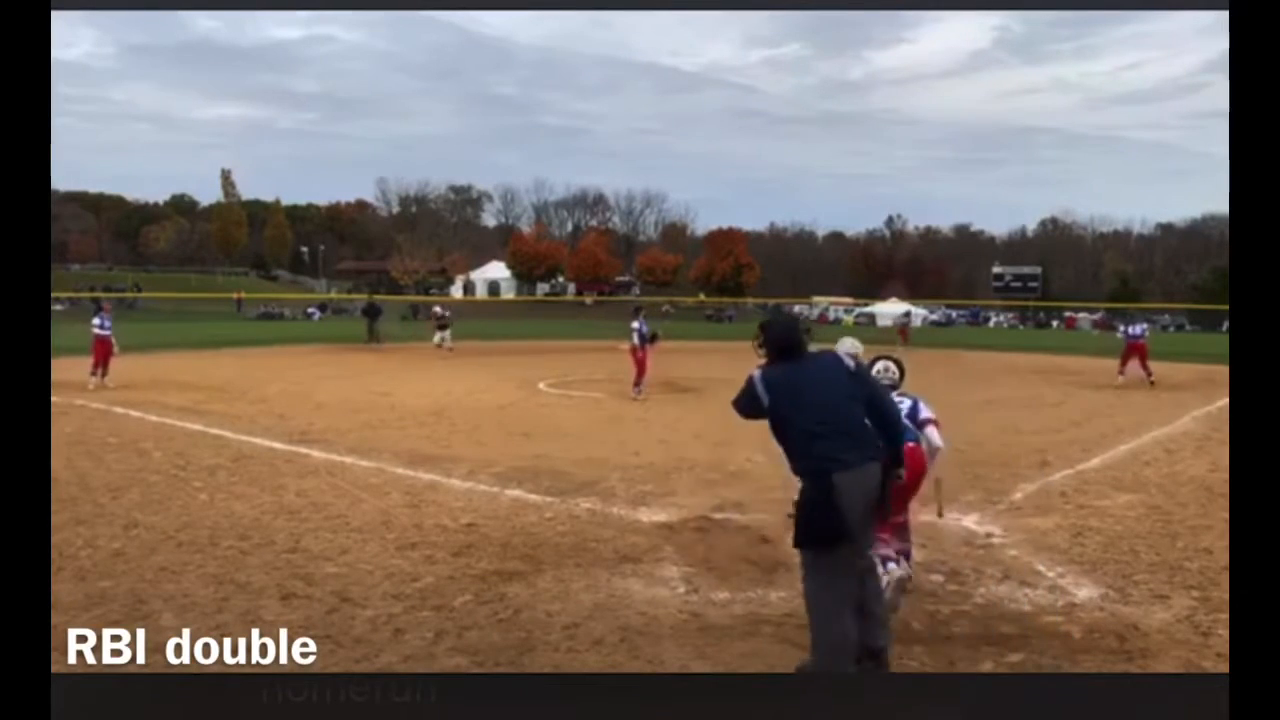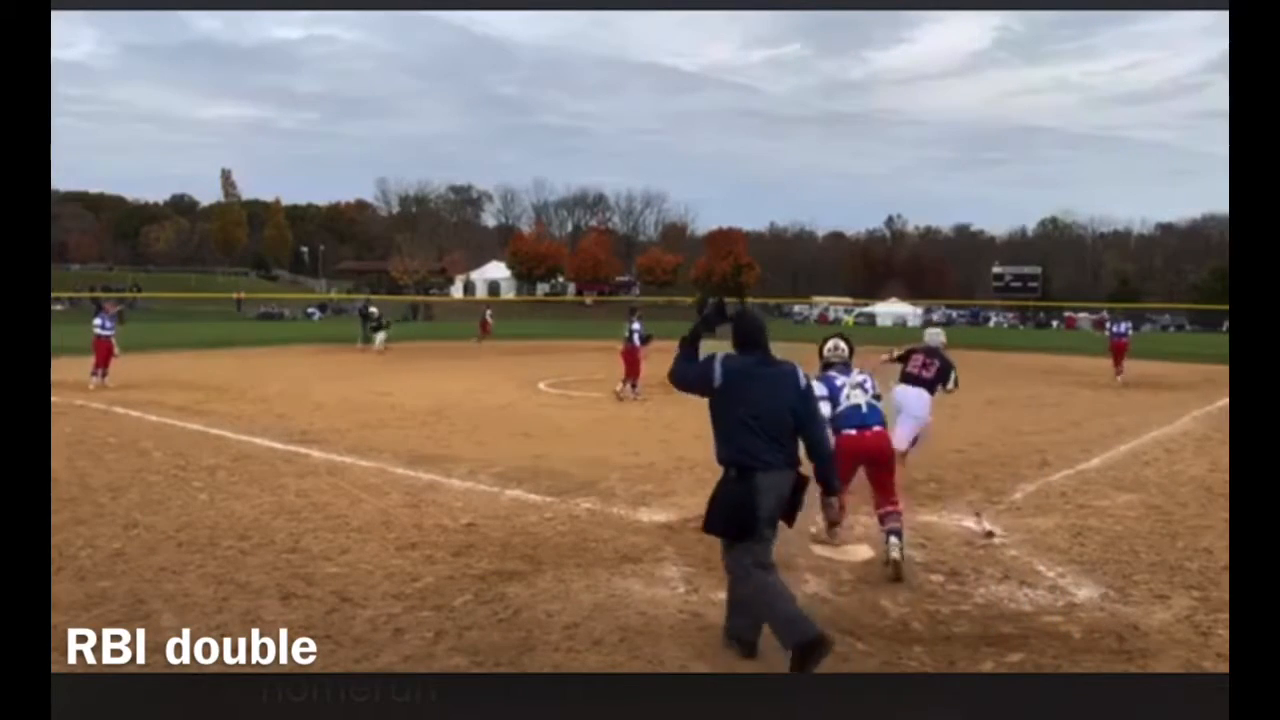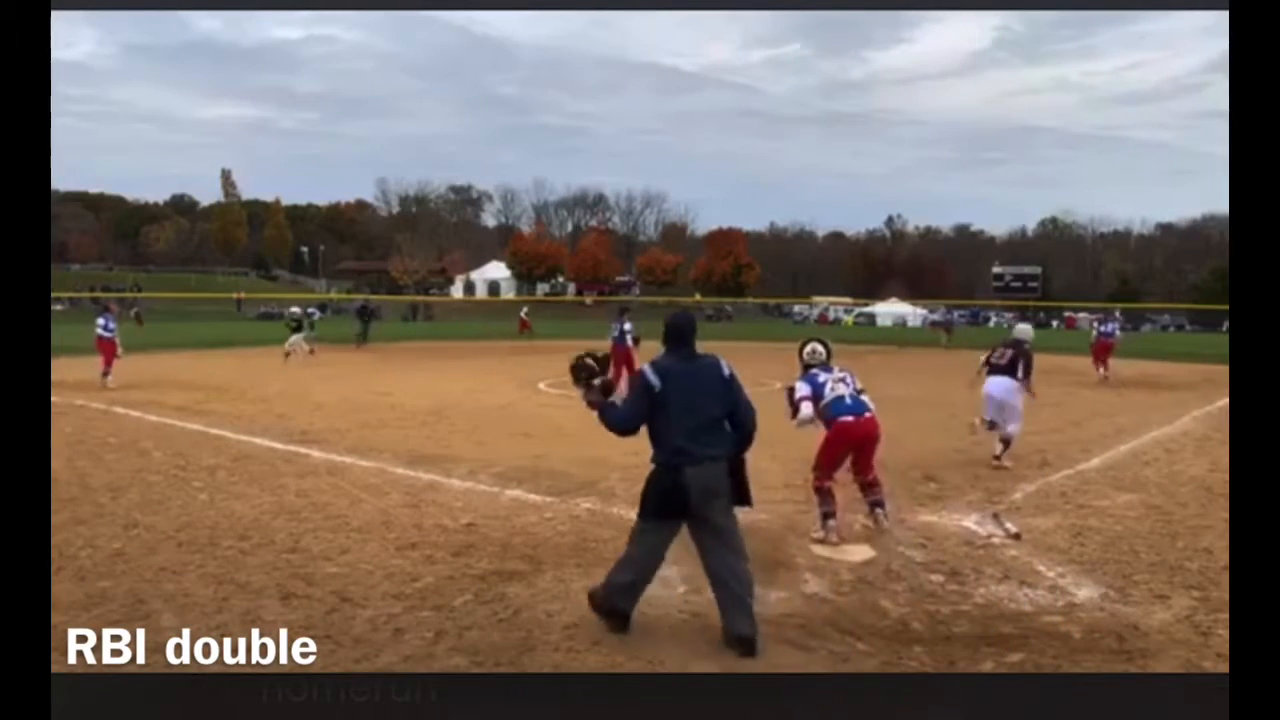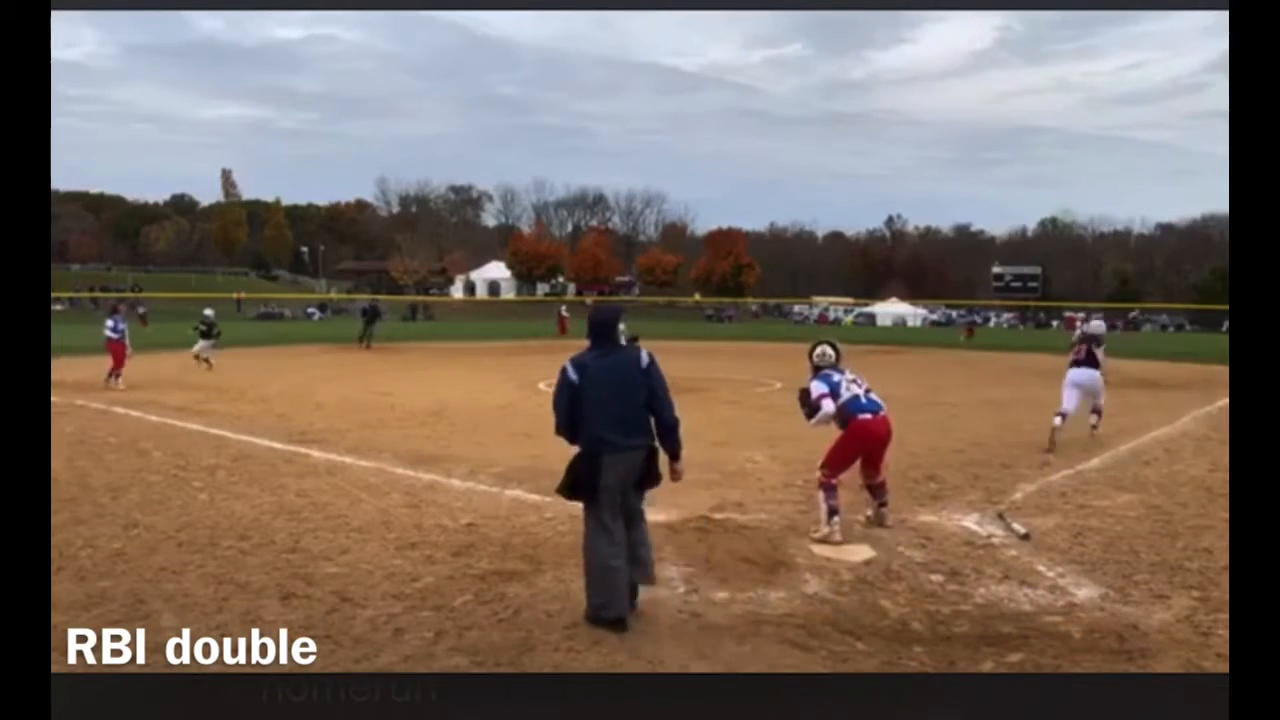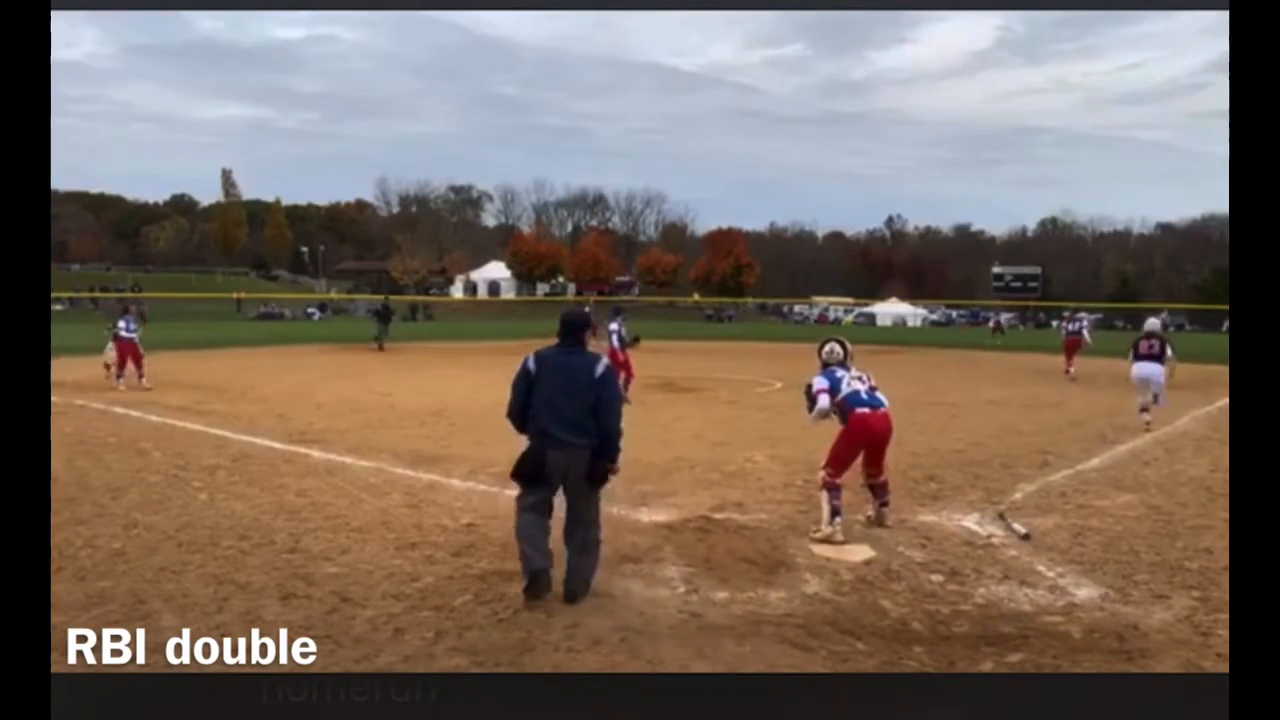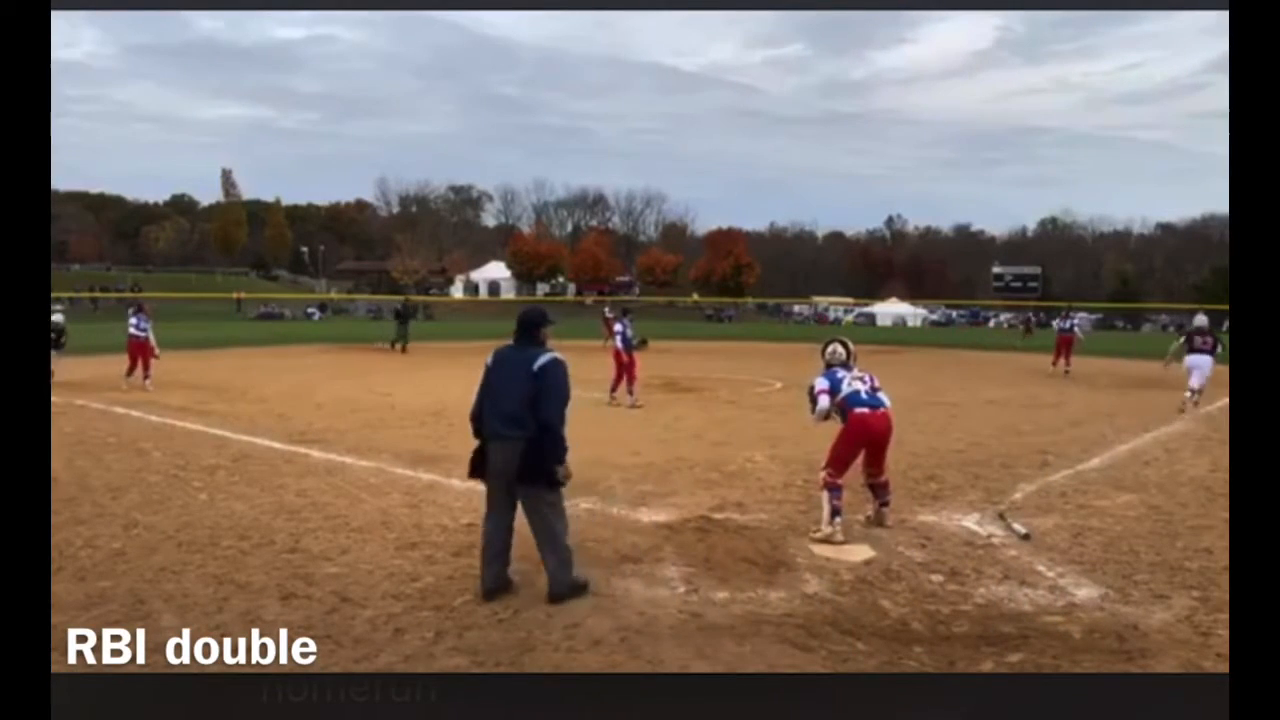
dt=0.4s
person 1, frame 1
left shoulder: (768, 381)
right shoulder: (842, 363)
left elbow: (745, 407)
right elbow: (887, 414)
right wrist: (894, 461)
left hip: (828, 487)
right hip: (868, 475)
left knee: (828, 577)
right knee: (858, 565)
left ankle: (832, 665)
right ankle: (873, 646)
person 1, frame 2
left shoulder: (722, 368)
right shoulder: (793, 375)
left elbow: (682, 376)
right elbow: (816, 436)
left wrist: (693, 337)
right wrist: (829, 488)
left hip: (746, 483)
right hip: (783, 480)
left knee: (750, 567)
right knee: (750, 555)
left ankle: (805, 637)
right ankle: (741, 632)
person 1, frame 3
left shoulder: (652, 374)
right shoulder: (718, 368)
left elbow: (625, 423)
right elbow: (746, 420)
left wrist: (599, 405)
right wrist: (736, 451)
left hip: (675, 476)
right hip: (716, 473)
left knee: (647, 544)
right knee: (727, 551)
left ankle: (613, 604)
right ankle: (742, 631)
person 1, frame 4
left shoulder: (575, 369)
right shoulder: (641, 359)
left elbow: (564, 425)
right elbow: (664, 413)
right wrist: (674, 455)
left hip: (600, 461)
right hip: (638, 456)
left knee: (603, 532)
right knee: (631, 519)
left ankle: (610, 610)
right ankle: (636, 578)
person 1, frame 5
left shoulder: (536, 361)
right shoulder: (599, 367)
left elbow: (515, 410)
right elbow: (610, 420)
right wrist: (610, 457)
left hip: (544, 453)
right hip: (584, 455)
left knee: (531, 510)
right knee: (584, 521)
left ankle: (538, 572)
right ankle: (576, 585)
person 1, frame 6
left shoulder: (497, 358)
right shoulder: (549, 362)
left elbow: (479, 408)
right elbow: (552, 418)
left wrist: (485, 441)
right wrist: (559, 458)
left hip: (496, 447)
right hip: (529, 451)
left knee: (497, 515)
right knee: (548, 517)
left ankle: (493, 581)
right ankle: (562, 583)
person 2, frame 1
right shoulder: (914, 403)
right elbow: (936, 444)
right wrist: (928, 468)
right hip: (913, 458)
left knee: (879, 525)
right knee: (897, 513)
left ankle: (892, 573)
right ankle: (902, 570)
person 2, frame 2
left shoulder: (823, 382)
right shoulder: (866, 377)
left elbow: (824, 416)
left hip: (850, 439)
right hip: (880, 438)
right knee: (887, 499)
left ankle: (833, 533)
right ankle: (893, 546)
person 2, frame 3
left shoulder: (805, 381)
right shoulder: (845, 374)
left elbow: (806, 415)
right elbow: (869, 405)
left wrist: (798, 421)
left hip: (843, 428)
right hip: (869, 424)
left knee: (822, 476)
right knee: (863, 468)
left ankle: (829, 529)
right ankle: (879, 513)
person 2, frame 4
left shoulder: (819, 381)
right shoulder: (853, 377)
left elbow: (828, 411)
right elbow: (879, 404)
left wrist: (813, 421)
left hip: (861, 427)
right hip: (883, 424)
left knee: (826, 474)
right knee: (871, 469)
left ankle: (831, 528)
right ankle: (881, 513)
person 2, frame 5
left shoulder: (823, 378)
right shoulder: (861, 375)
left elbow: (823, 406)
right elbow: (884, 402)
left wrist: (814, 415)
left hip: (859, 422)
right hip: (884, 420)
left knee: (830, 473)
right knee: (874, 467)
left ankle: (832, 527)
right ankle: (882, 513)
person 2, frame 6
left shoulder: (825, 378)
right shoulder: (866, 376)
left elbow: (823, 406)
right elbow: (886, 403)
left wrist: (817, 417)
left hip: (859, 421)
right hip: (883, 420)
left knee: (831, 474)
right knee: (875, 467)
left ankle: (832, 527)
right ankle: (882, 512)
